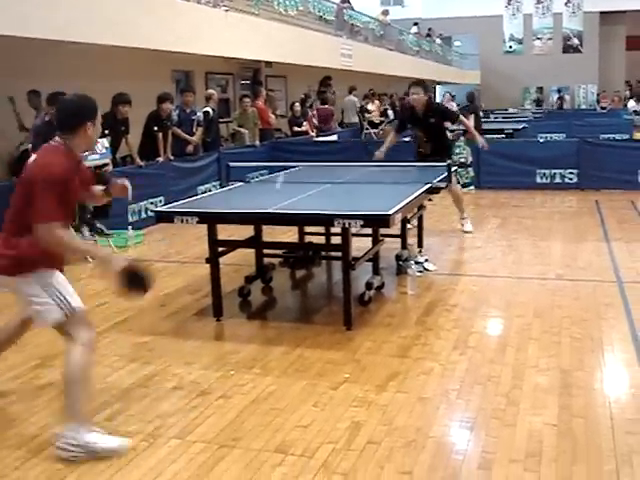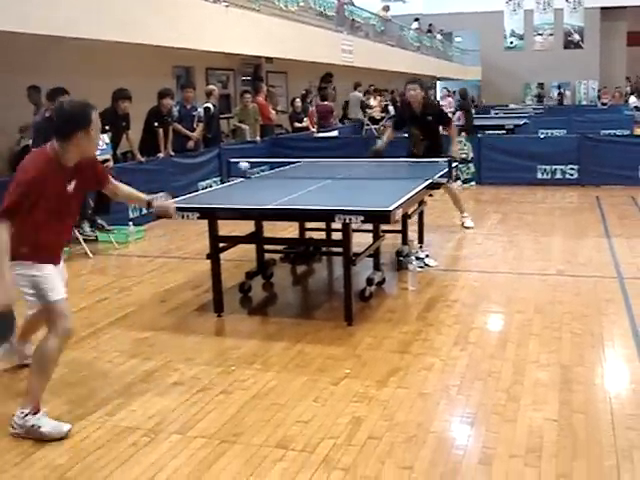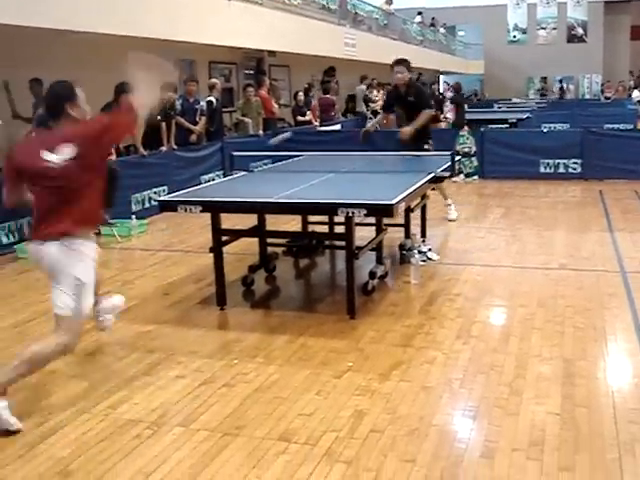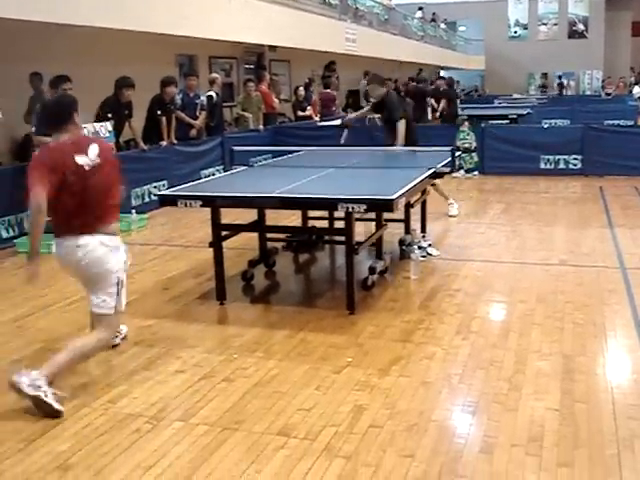
dt=0.2s
person 1, frame 1
left shoulder: (68, 160)
right shoulder: (53, 168)
left elbow: (91, 195)
right elbow: (48, 234)
left wrist: (111, 190)
right wrist: (102, 255)
left knee: (30, 317)
right knee: (82, 334)
right ankle: (76, 433)
person 1, frame 2
left shoulder: (83, 162)
right shoulder: (36, 173)
left elbow: (109, 186)
left wrist: (150, 202)
left hip: (46, 254)
left knee: (50, 311)
right knee: (61, 325)
right ankle: (29, 415)
person 1, frame 3
right shoulder: (92, 133)
right elbow: (132, 113)
left hip: (44, 242)
right hip: (70, 246)
left knee: (90, 257)
right knee: (65, 338)
left ankle: (98, 306)
person 1, frame 4
left shoulder: (45, 159)
right shoulder: (102, 148)
left elbow: (38, 205)
left wrist: (33, 254)
left hip: (67, 245)
right hip: (104, 244)
left knee: (96, 285)
right knee: (102, 333)
left ankle: (111, 327)
right ankle: (38, 378)
person 2, frame 1
left shoulder: (437, 109)
right shoulder: (407, 113)
left elbow: (459, 119)
right elbow: (396, 133)
left wrist: (476, 136)
right wrist: (383, 149)
left hip: (442, 154)
right hip: (422, 155)
left knee: (452, 186)
left ankle: (464, 218)
person 2, frame 2
left shoulder: (434, 108)
right shoulder: (404, 111)
left elbow: (450, 126)
right elbow: (394, 129)
left wrist: (454, 145)
right wrist: (383, 142)
left hip: (434, 154)
right hip: (414, 155)
left knee: (448, 185)
left ankle: (464, 215)
person 2, frame 3
left shoulder: (417, 90)
right shoulder: (392, 93)
left elbow: (429, 111)
right elbow: (386, 113)
left wrist: (411, 128)
right wrist: (373, 124)
left hip: (421, 138)
right hip: (405, 138)
left ankle: (448, 203)
person 2, frame 4
left shoulder: (391, 102)
right shoulder: (381, 101)
left elbow: (400, 122)
right elbow: (371, 108)
left wrist: (399, 146)
right wrist: (354, 116)
left hip: (407, 144)
right hip: (394, 146)
